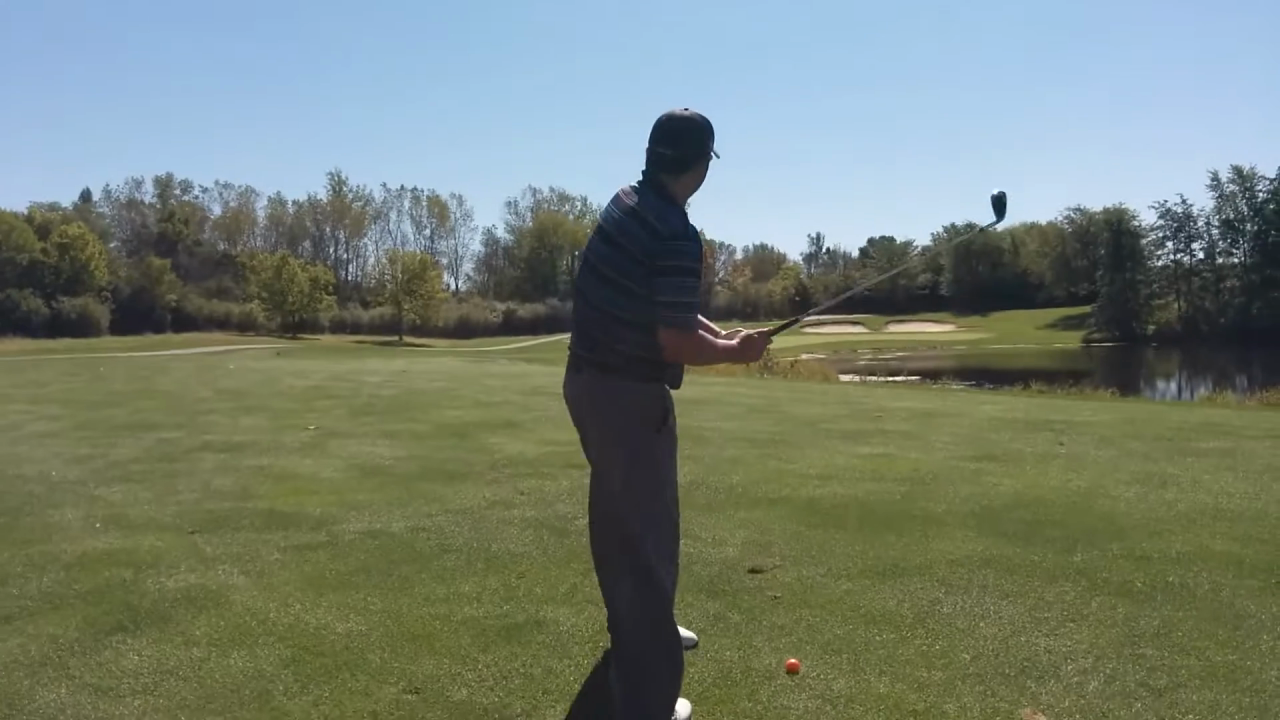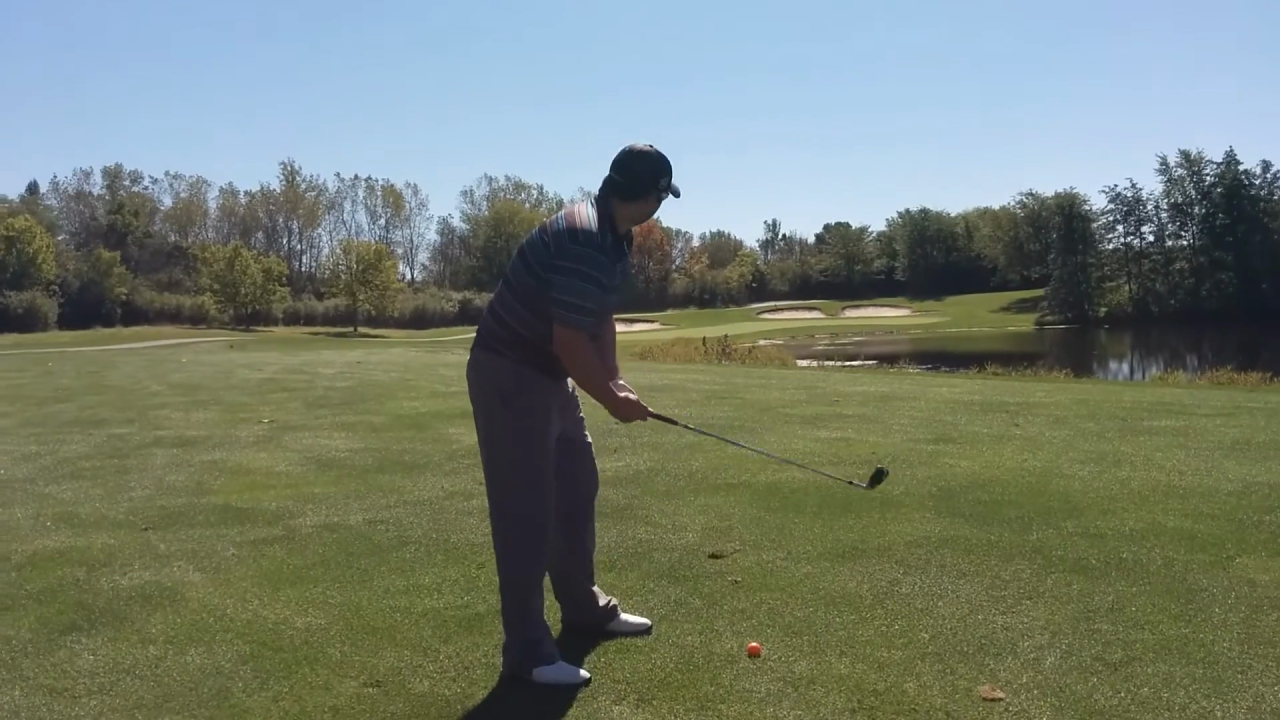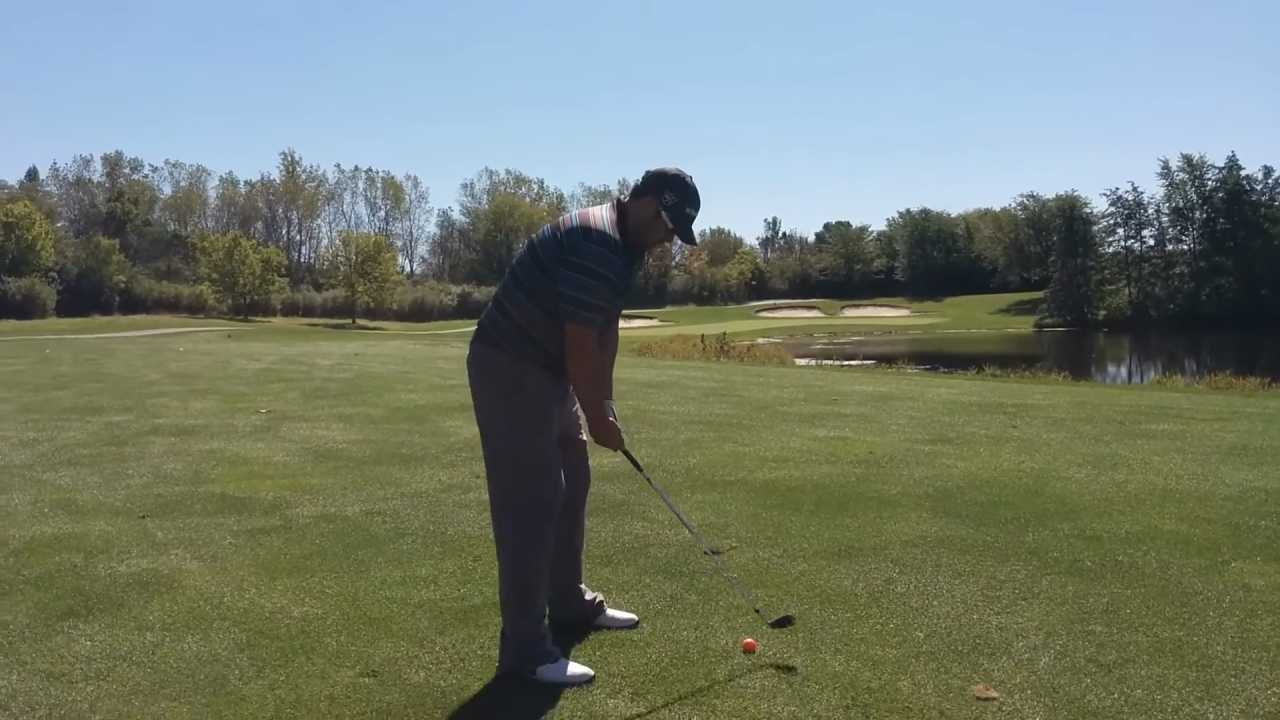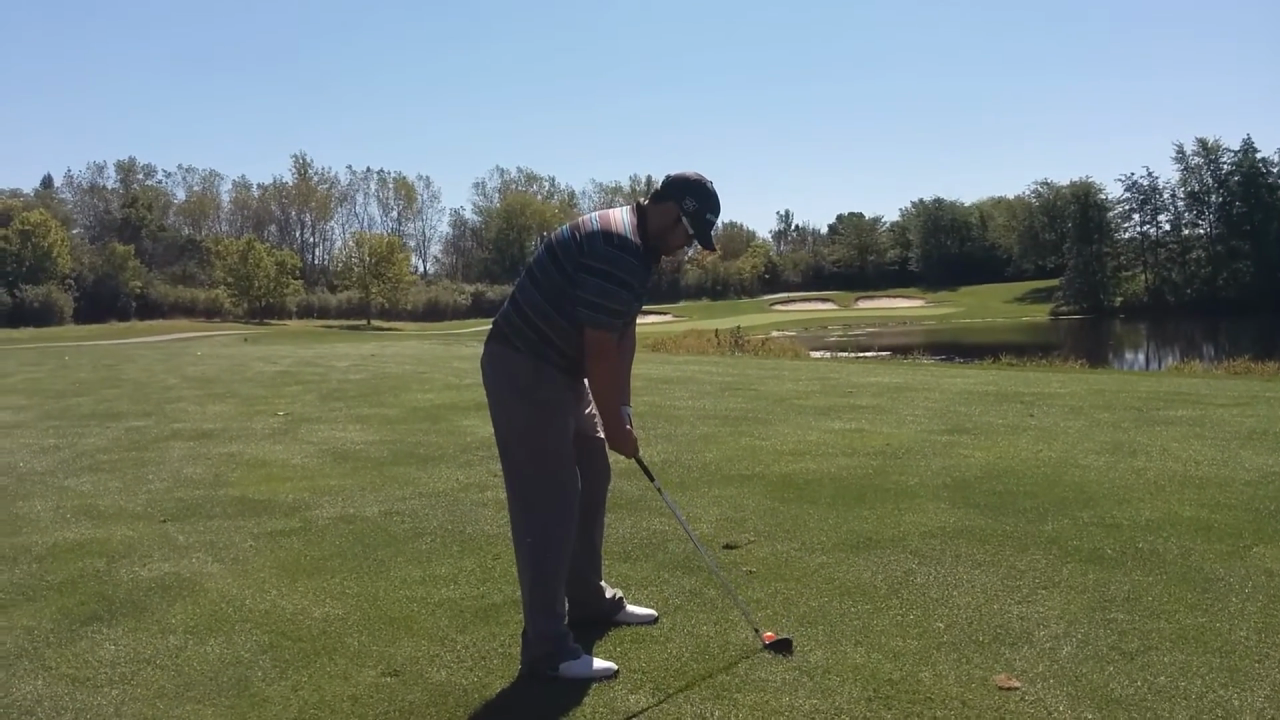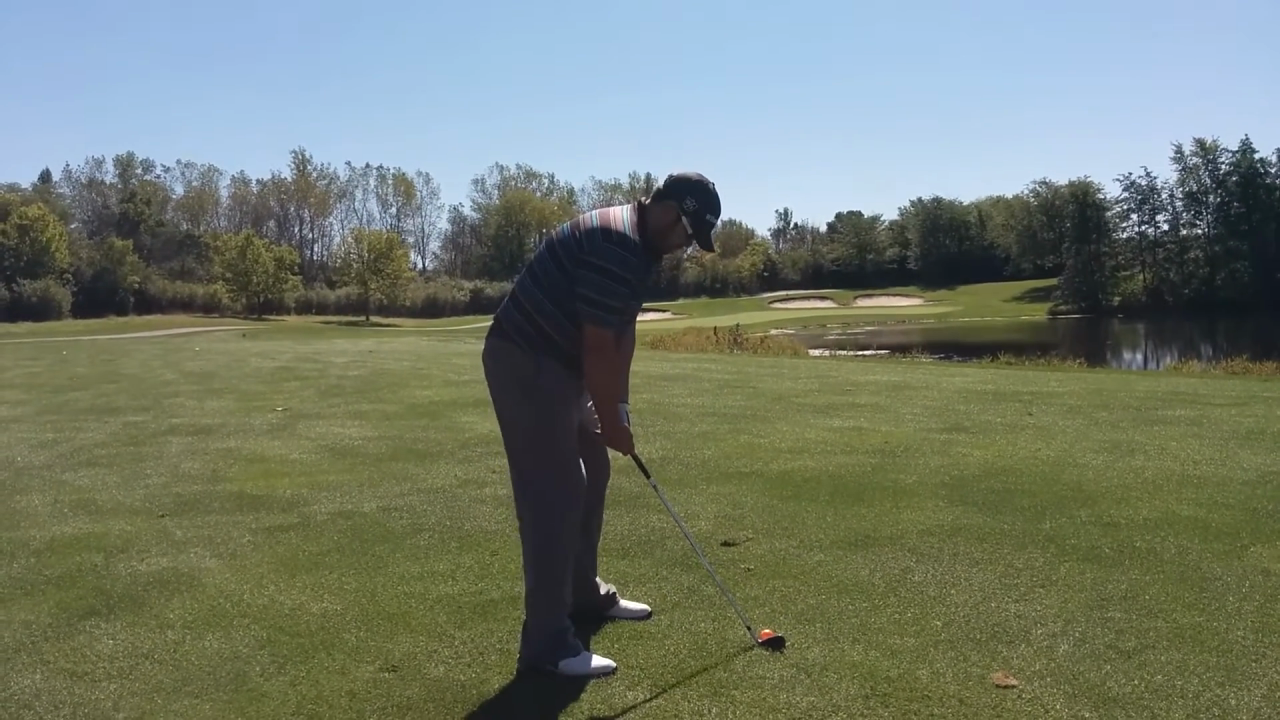
dt=1s
person 1, frame 1
left shoulder: (625, 204)
right shoulder: (675, 233)
right elbow: (677, 344)
left wrist: (716, 330)
right wrist: (738, 349)
left hip: (590, 380)
right hip: (630, 392)
left knee: (619, 515)
right knee: (647, 540)
left ankle: (635, 626)
person 1, frame 2
left shoulder: (612, 238)
right shoulder: (583, 243)
left elbow: (601, 319)
right elbow: (570, 342)
left wrist: (615, 382)
right wrist: (611, 400)
left hip: (547, 373)
right hip: (509, 374)
left knee: (577, 488)
right knee: (527, 507)
left ankle: (583, 606)
right ankle: (526, 647)
person 1, frame 3
left shoulder: (620, 245)
right shoulder: (596, 242)
left elbow: (604, 332)
right elbow: (581, 345)
left wrist: (606, 404)
right wrist: (598, 419)
left hip: (544, 368)
right hip: (509, 367)
left knee: (569, 485)
right knee: (531, 498)
left ankle: (568, 601)
right ankle: (524, 645)
person 1, frame 4
left shoulder: (636, 246)
right shoulder: (616, 246)
left elbow: (621, 336)
right elbow: (600, 351)
left wrist: (623, 412)
right wrist: (615, 426)
left hip: (560, 367)
right hip: (524, 368)
left knee: (590, 480)
right knee: (548, 499)
left ankle: (590, 598)
right ankle: (546, 645)
person 1, frame 5
left shoulder: (638, 246)
right shoulder: (616, 243)
left elbow: (621, 334)
right elbow: (598, 346)
left wrist: (620, 407)
right wrist: (611, 420)
left hip: (560, 362)
right hip: (524, 362)
left knee: (590, 476)
right knee: (554, 491)
left ankle: (584, 594)
right ankle: (546, 639)
